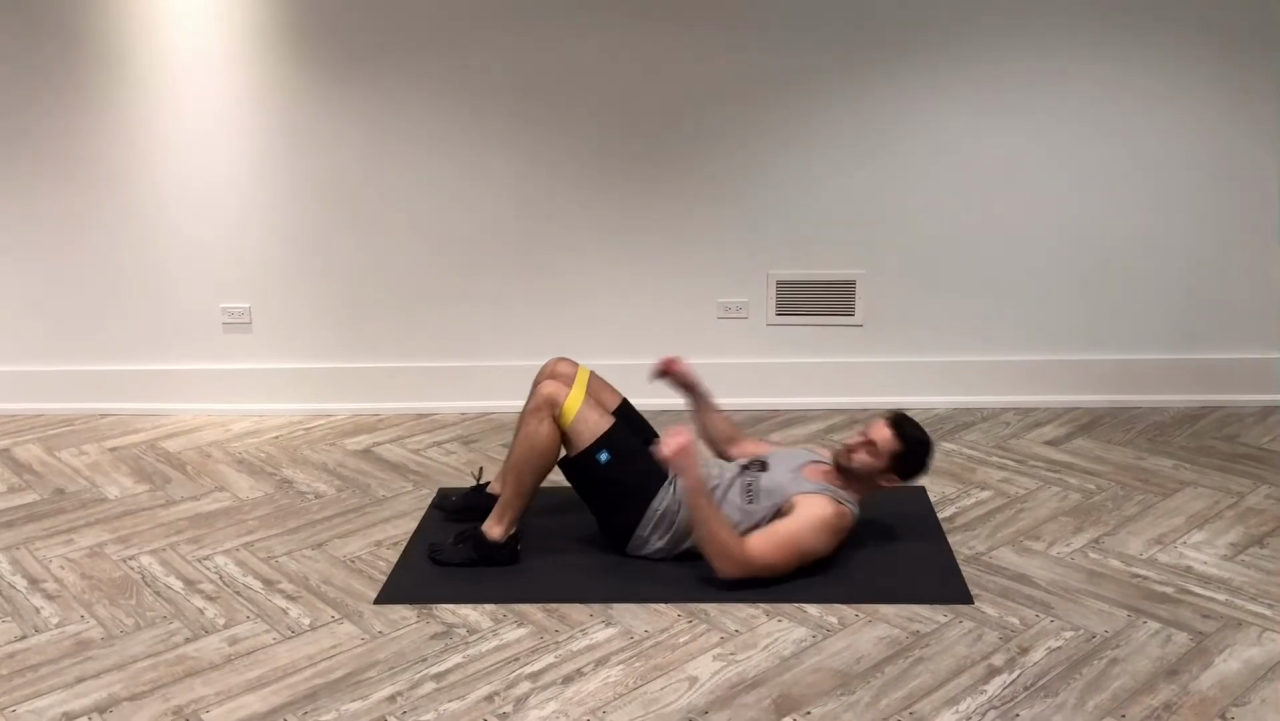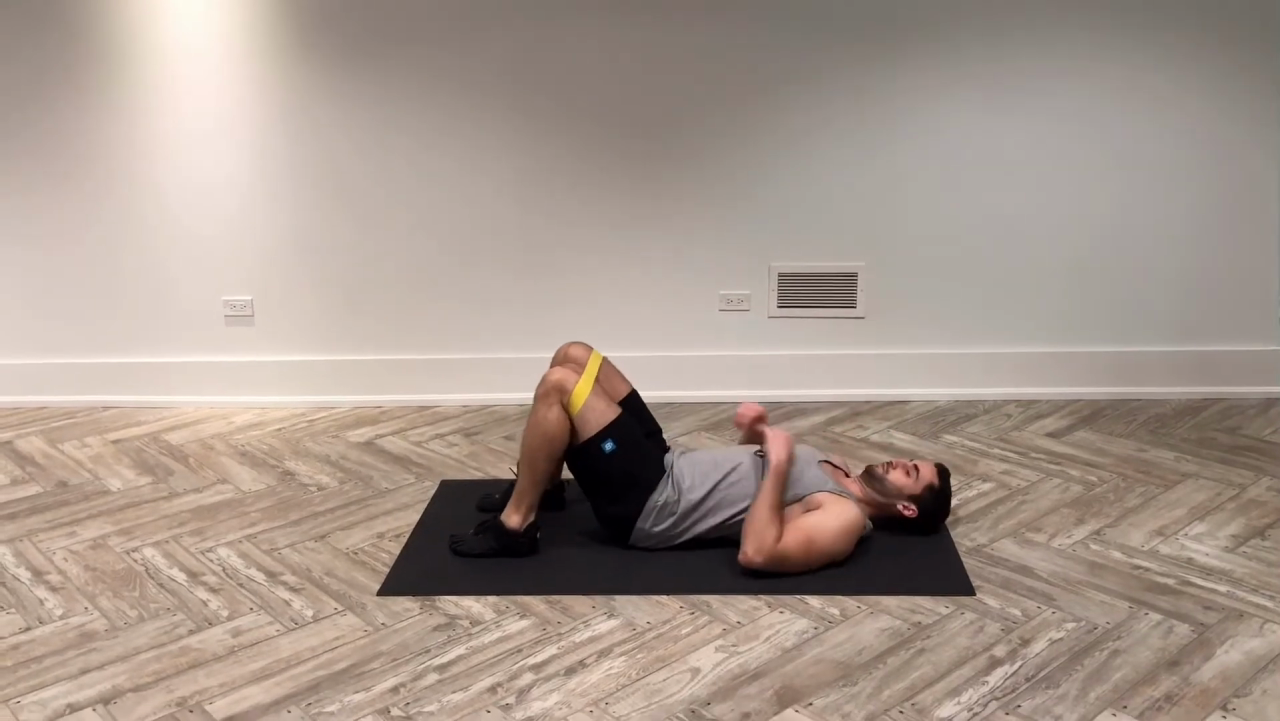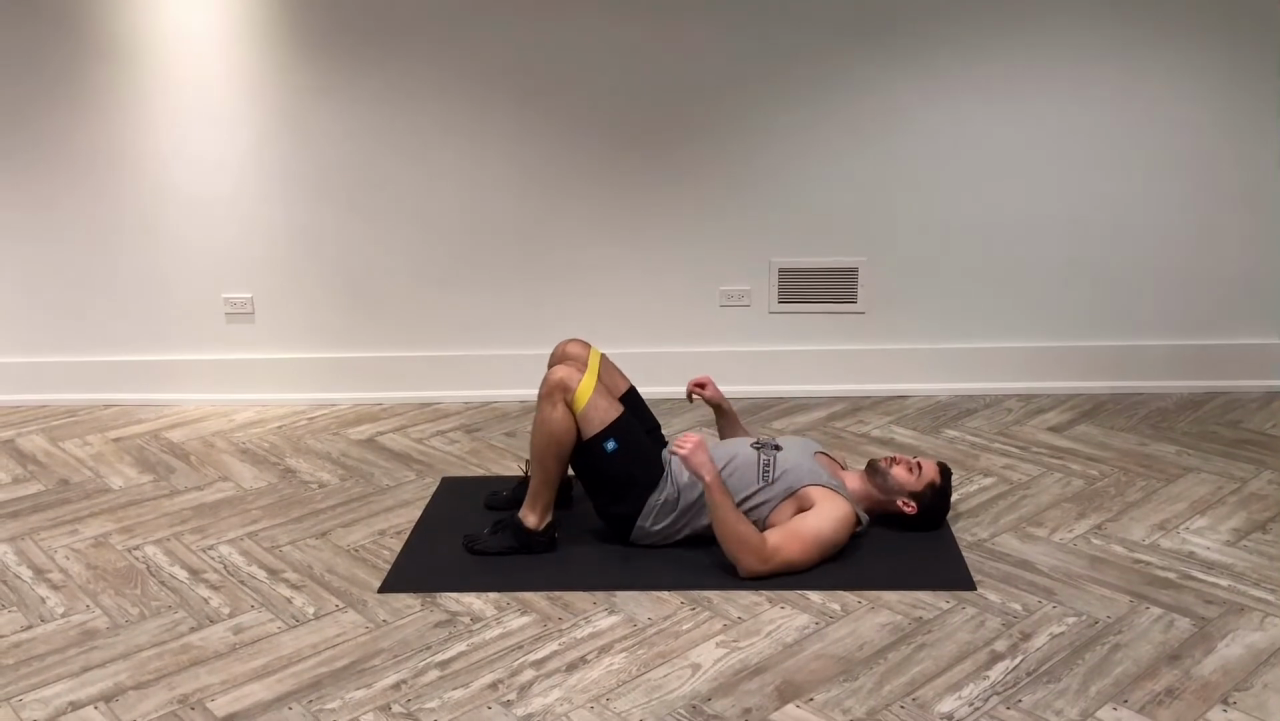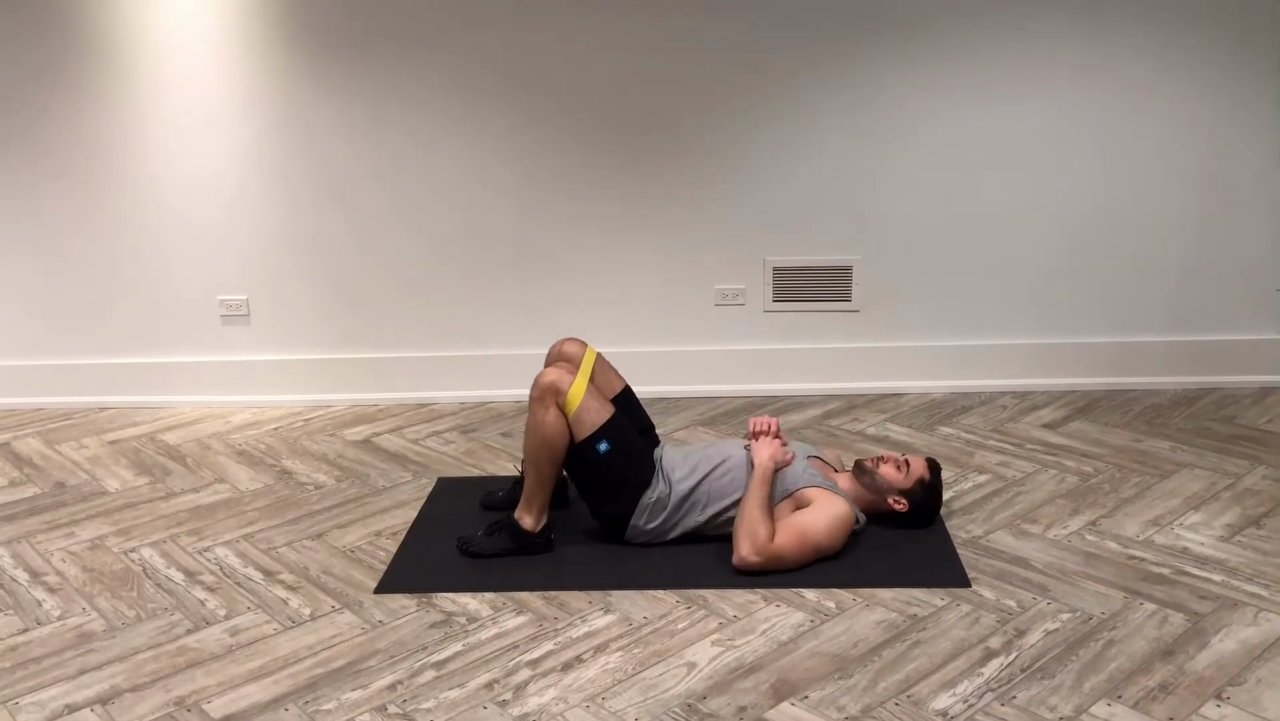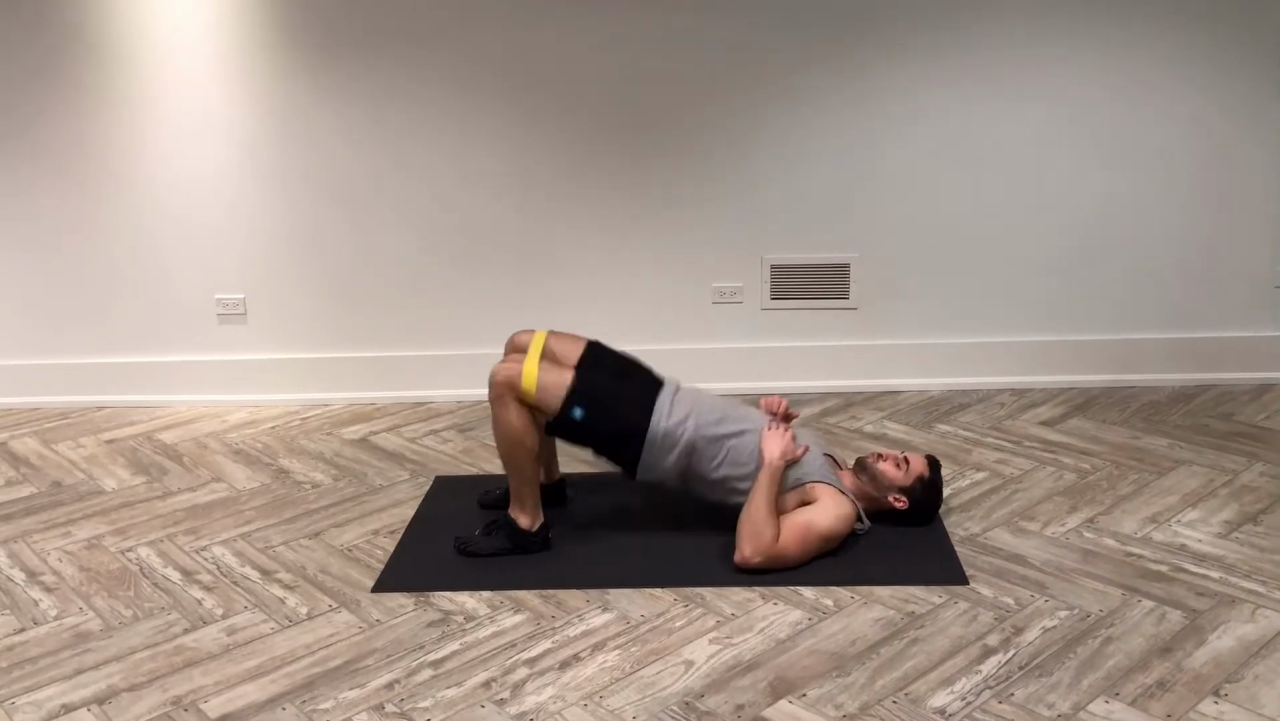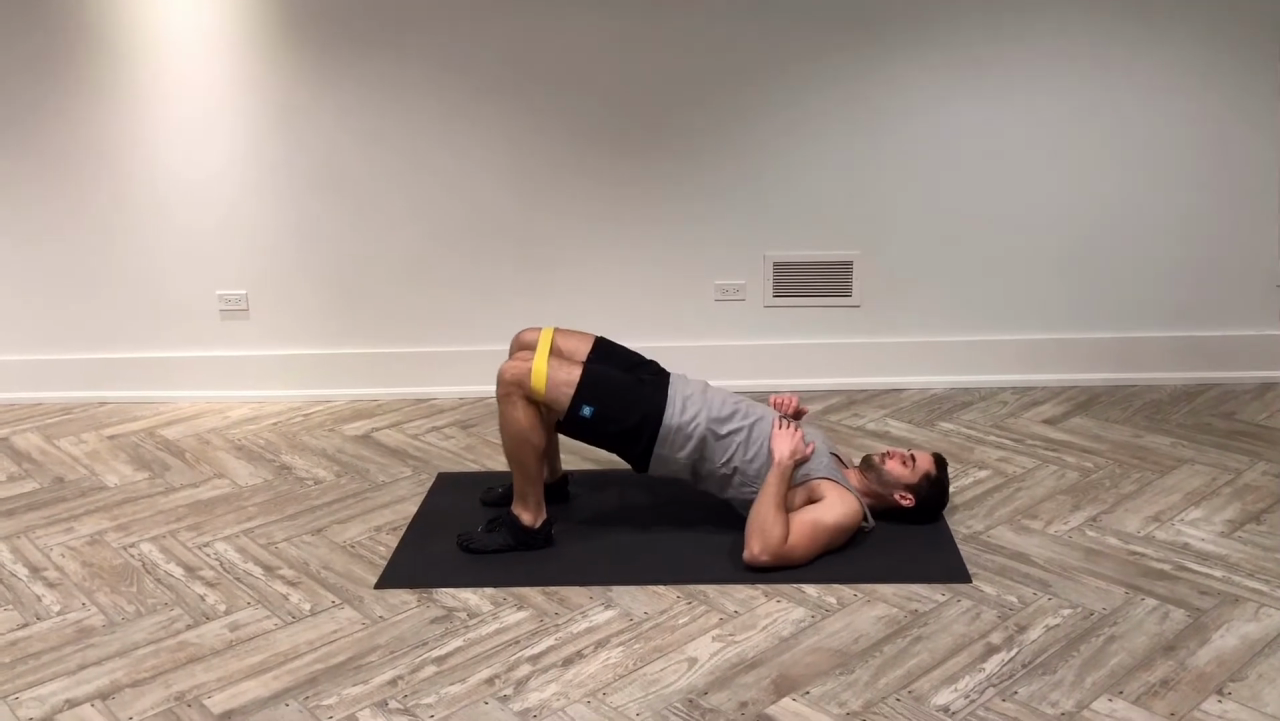
dt=0.5s
person 1, frame 1
left shoulder: (826, 516)
right shoulder: (825, 463)
left elbow: (730, 564)
left wrist: (691, 474)
right wrist: (692, 388)
left hip: (650, 517)
right hip: (663, 481)
left knee: (551, 397)
right knee: (560, 370)
left ankle: (497, 536)
right ankle: (499, 493)
person 1, frame 2
left shoulder: (846, 518)
right shoulder: (834, 468)
left elbow: (756, 554)
left wrist: (781, 465)
right wrist: (758, 429)
left hip: (647, 508)
right hip: (666, 466)
left knee: (559, 384)
right knee: (575, 354)
left ankle: (515, 525)
right ankle: (542, 487)
person 1, frame 3
left shoulder: (839, 514)
right shoulder: (831, 464)
left elbow: (753, 561)
left wrist: (706, 473)
right wrist: (722, 409)
left hip: (647, 504)
right hip: (660, 460)
left knee: (562, 382)
right knee: (572, 352)
left ankle: (532, 525)
right ankle: (548, 481)
person 1, frame 4
left shoulder: (836, 515)
right shoulder: (828, 463)
left elbow: (749, 553)
left wrist: (764, 466)
right wrist: (765, 435)
left hip: (640, 503)
right hip: (657, 459)
left knee: (553, 384)
right knee: (570, 351)
left ankle: (528, 526)
right ankle: (545, 482)
person 1, frame 5
left shoulder: (836, 513)
right shoulder: (828, 463)
left elbow: (751, 553)
left wrist: (774, 464)
right wrist: (778, 418)
left hip: (653, 430)
right hip: (660, 400)
left knee: (506, 379)
right knee: (523, 346)
left ankle: (524, 525)
right ankle: (544, 482)
person 1, frame 6
left shoulder: (844, 509)
right shoulder: (831, 460)
left elbow: (760, 551)
left wrist: (784, 462)
right wrist: (788, 414)
left hip: (665, 430)
right hip: (669, 393)
left knee: (516, 377)
right knee: (529, 343)
left ankle: (527, 522)
right ankle: (547, 478)
